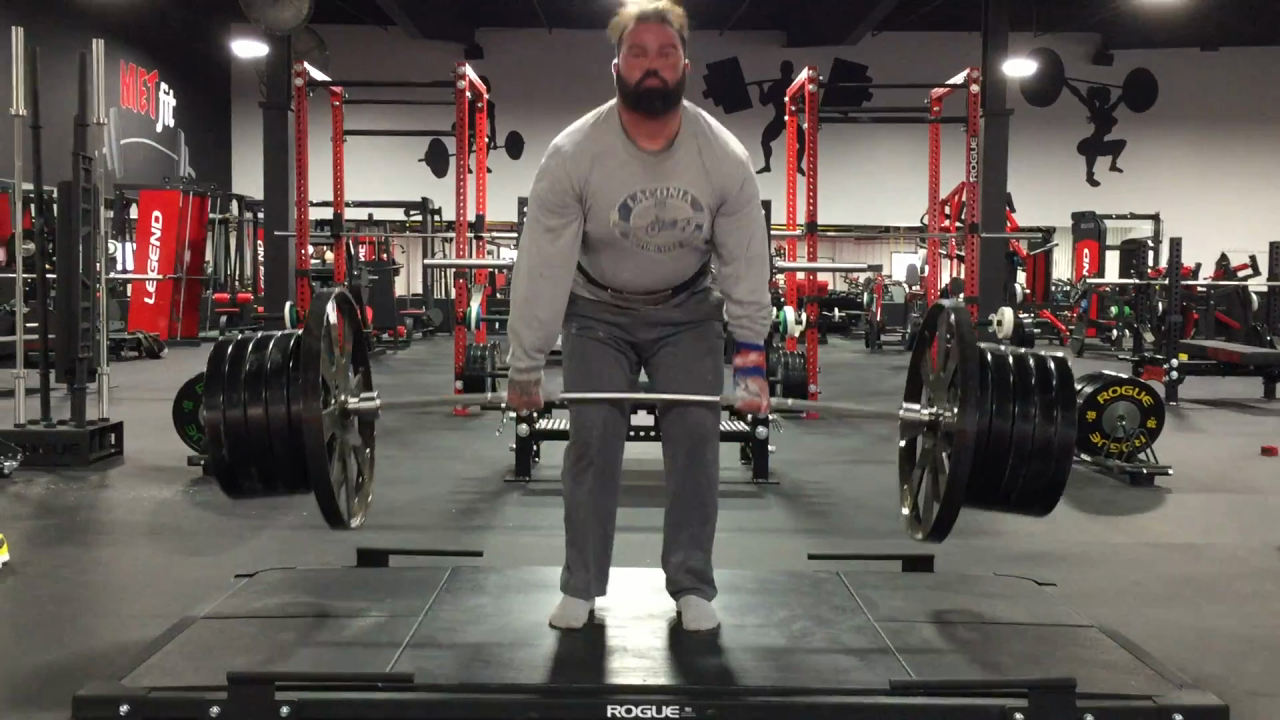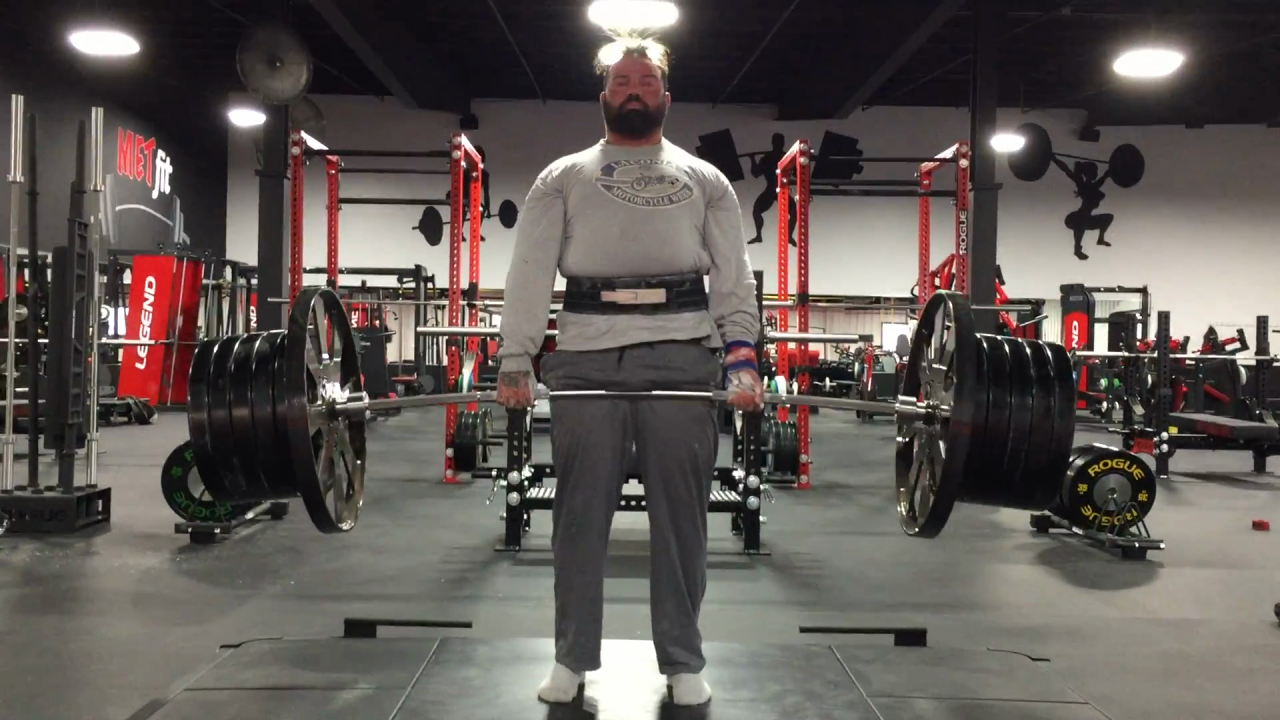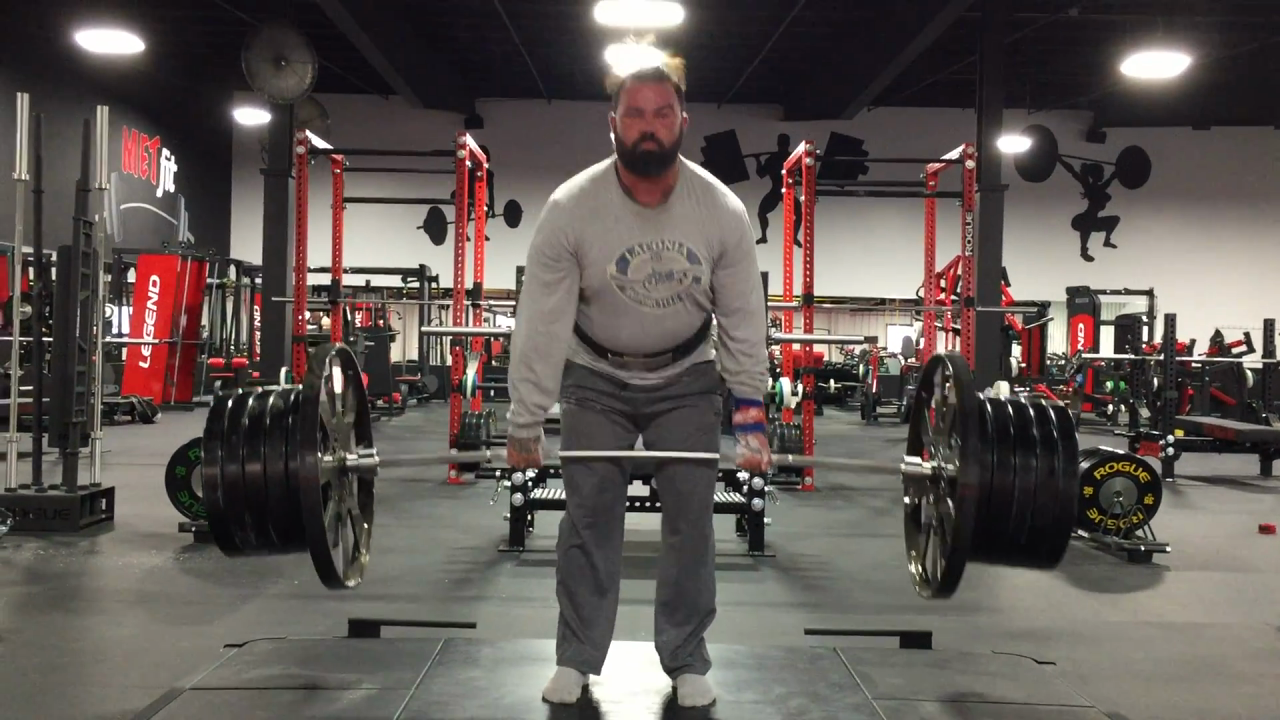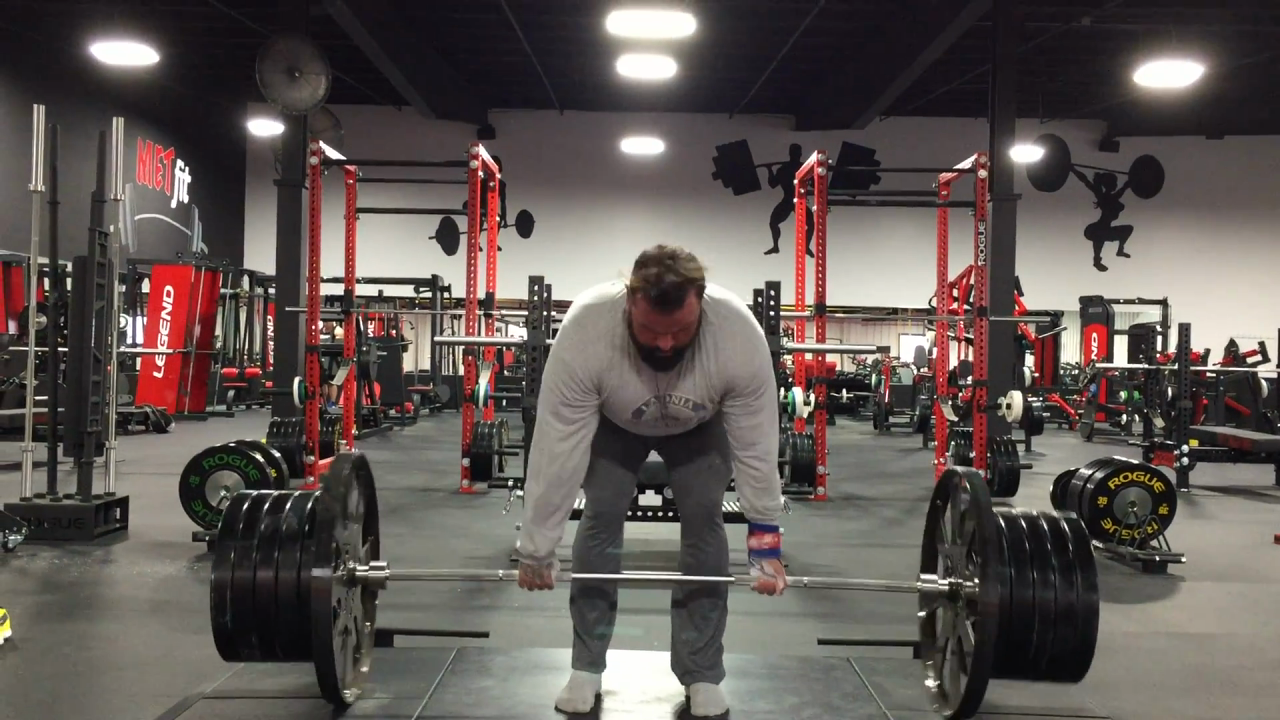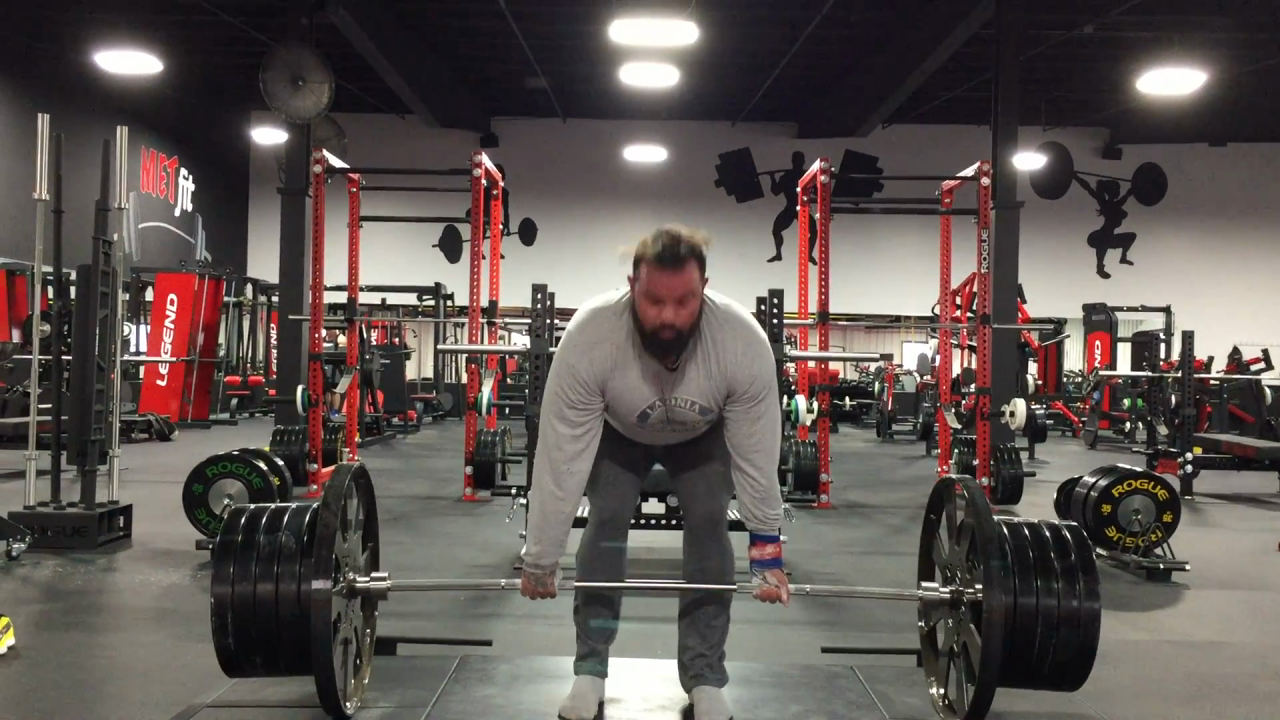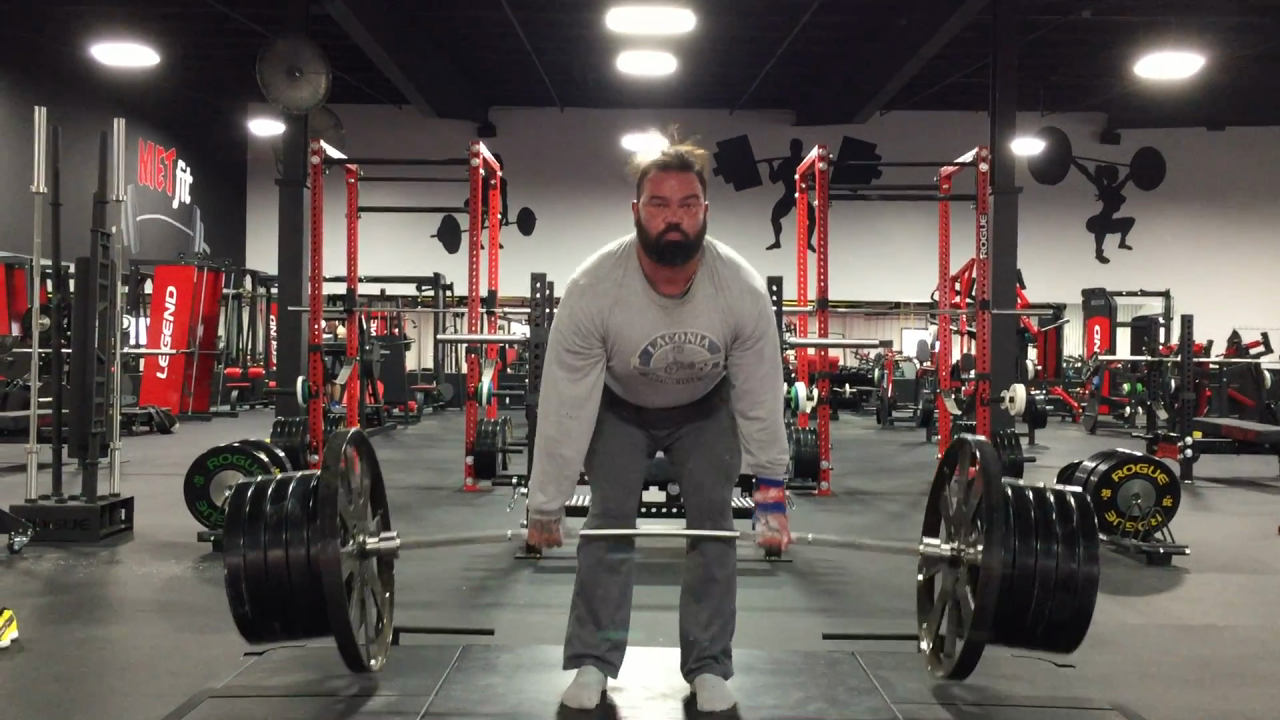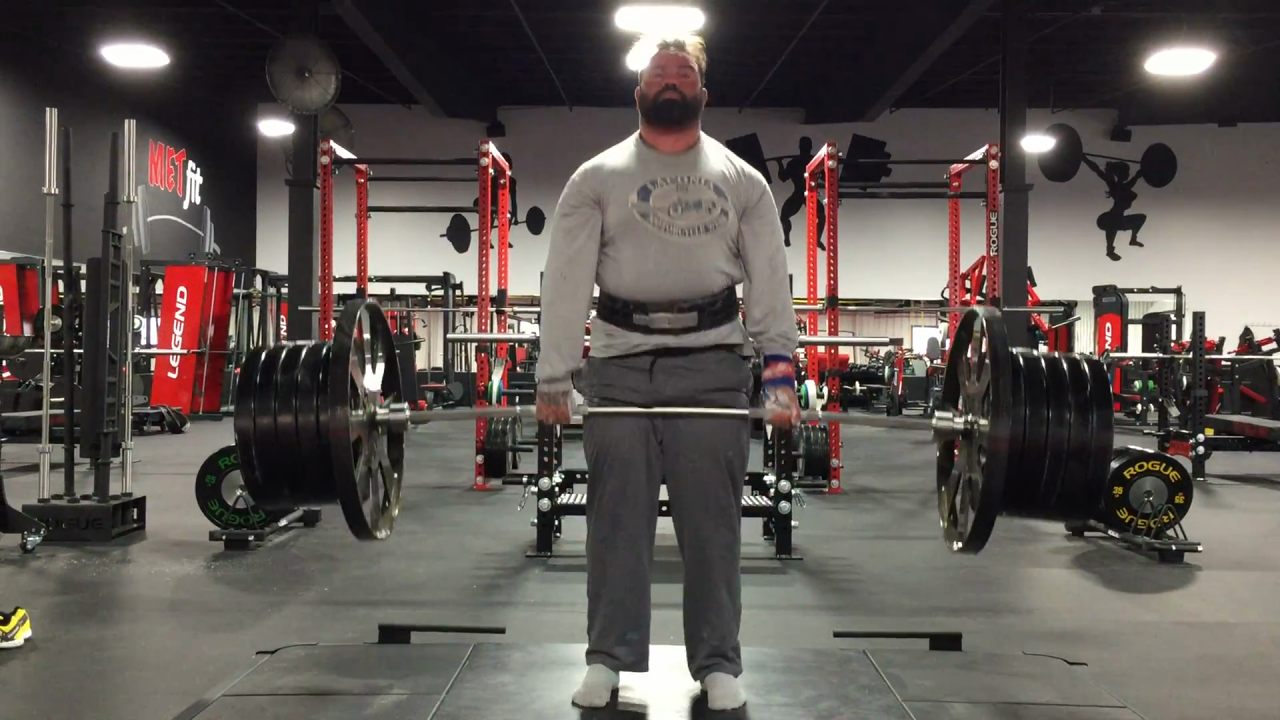
dt=0.7s
person 1, frame 1
left shoulder: (725, 157)
right shoulder: (573, 155)
left elbow: (745, 265)
right elbow: (542, 269)
left wrist: (751, 363)
right wrist: (525, 370)
left hip: (687, 313)
right hip: (599, 311)
left knee: (695, 440)
right knee: (593, 440)
left ankle: (691, 586)
right ankle: (581, 586)
person 1, frame 2
left shoulder: (704, 178)
right shoulder: (564, 175)
left elbow: (732, 275)
right elbow: (530, 271)
left wrist: (741, 361)
right wrist: (514, 363)
left hip: (682, 354)
right hip: (586, 356)
left knee: (679, 515)
right knee: (581, 513)
left ankle: (682, 660)
right ankle: (573, 657)
person 1, frame 3
left shoulder: (722, 211)
right shoulder: (571, 208)
left elbow: (744, 321)
right elbow: (541, 324)
left wrist: (751, 417)
right wrist: (525, 425)
left hip: (686, 381)
right hip: (594, 380)
left knee: (690, 516)
right knee: (589, 517)
left ankle: (687, 663)
right ankle: (575, 661)
person 1, frame 4
left shoulder: (741, 335)
right shoulder: (585, 332)
left elbow: (756, 449)
right elbow: (557, 452)
left wrist: (765, 542)
right wrist: (536, 551)
left hip: (698, 426)
right hip: (613, 422)
left knee: (703, 519)
right knee: (601, 516)
left ankle: (701, 672)
right ankle: (587, 666)
person 1, frame 5
left shoulder: (745, 343)
right shoulder: (587, 338)
left elbow: (756, 456)
right elbow: (562, 456)
left wrist: (767, 553)
right wrist: (540, 561)
left hip: (700, 439)
right hip: (618, 435)
left knee: (708, 528)
right knee: (604, 525)
left ankle: (704, 679)
right ankle: (589, 672)
person 1, frame 6
left shoulder: (743, 290)
right shoulder: (592, 289)
left elbow: (760, 399)
right elbow: (566, 406)
left wrist: (771, 496)
right wrist: (545, 507)
left hip: (705, 409)
right hip: (618, 409)
left knee: (713, 518)
right knee: (609, 517)
left ankle: (708, 667)
right ankle: (592, 663)
person 1, frame 7
left shoulder: (741, 179)
right shoulder: (597, 177)
left elbow: (768, 281)
right elbow: (567, 282)
left wrist: (779, 372)
right wrist: (553, 379)
left hip: (714, 362)
right hip: (620, 361)
left knee: (711, 516)
right knee: (617, 513)
left ankle: (717, 664)
right ankle: (608, 659)
